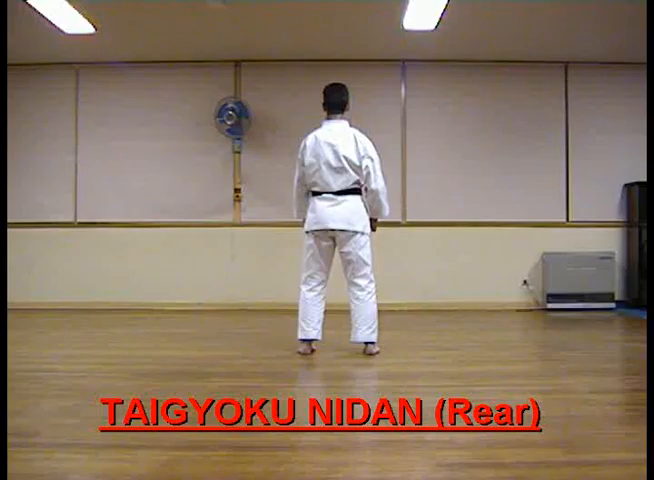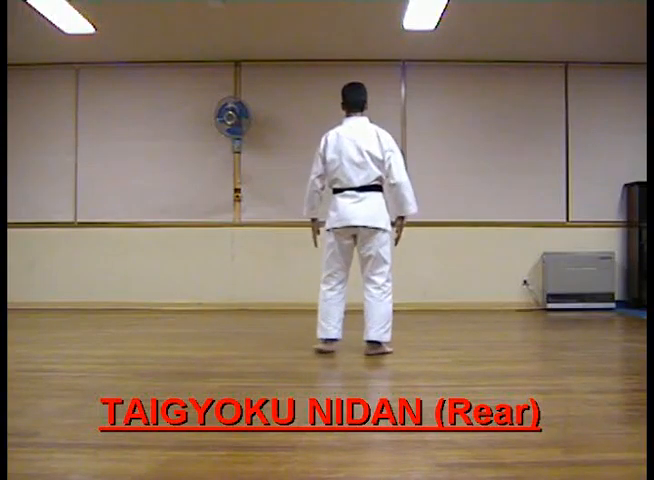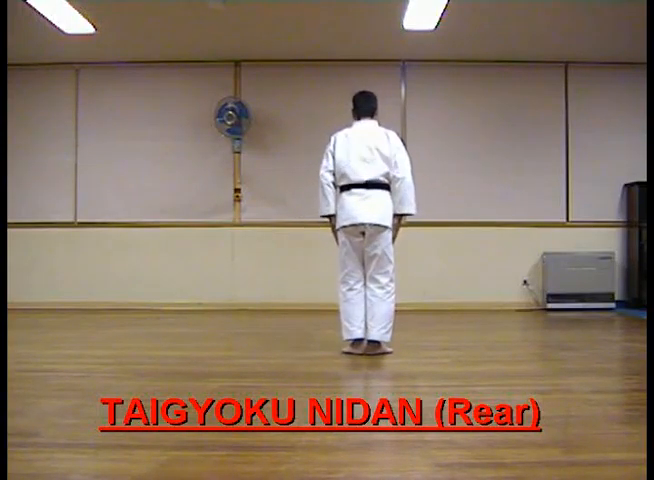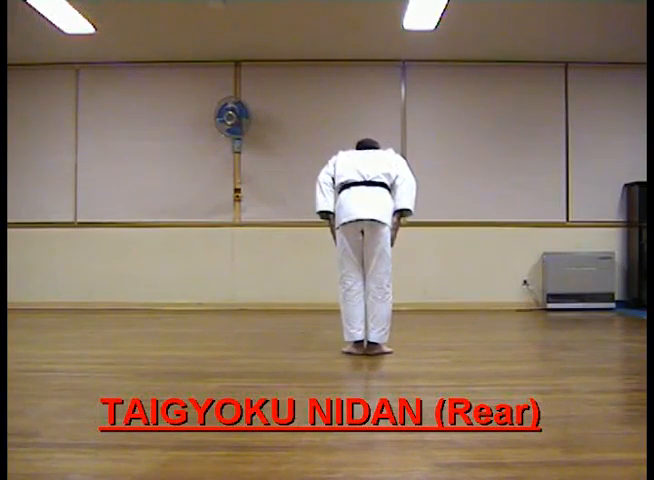
dt=0.7s
person 1, frame 1
left shoulder: (310, 141)
right shoulder: (359, 140)
left elbow: (300, 184)
right elbow: (375, 183)
left wrist: (303, 215)
right wrist: (375, 214)
left hip: (319, 213)
right hip: (351, 213)
left knee: (313, 280)
right knee: (361, 281)
left ankle: (307, 340)
right ankle: (368, 341)
person 1, frame 2
left shoulder: (330, 138)
right shoulder: (381, 136)
left elbow: (316, 180)
right elbow: (397, 178)
left wrist: (314, 217)
right wrist: (400, 215)
left hip: (340, 210)
right hip: (374, 209)
left knee: (333, 278)
right knee: (377, 279)
left ankle: (329, 338)
right ankle: (376, 340)
person 1, frame 3
left shoulder: (338, 139)
right shoulder: (389, 137)
left elbow: (326, 178)
right elbow: (402, 178)
left wrist: (331, 215)
right wrist: (399, 214)
left hip: (348, 210)
right hip: (380, 208)
left knee: (350, 279)
right knee: (381, 279)
left ankle: (355, 340)
right ankle: (376, 341)
person 1, frame 4
left shoulder: (342, 157)
right shoulder: (390, 156)
left elbow: (324, 180)
right elbow: (406, 181)
left wrist: (329, 217)
right wrist: (398, 215)
left hip: (347, 206)
right hip: (379, 204)
left knee: (350, 279)
right knee: (379, 280)
left ankle: (356, 341)
right ankle: (375, 341)
